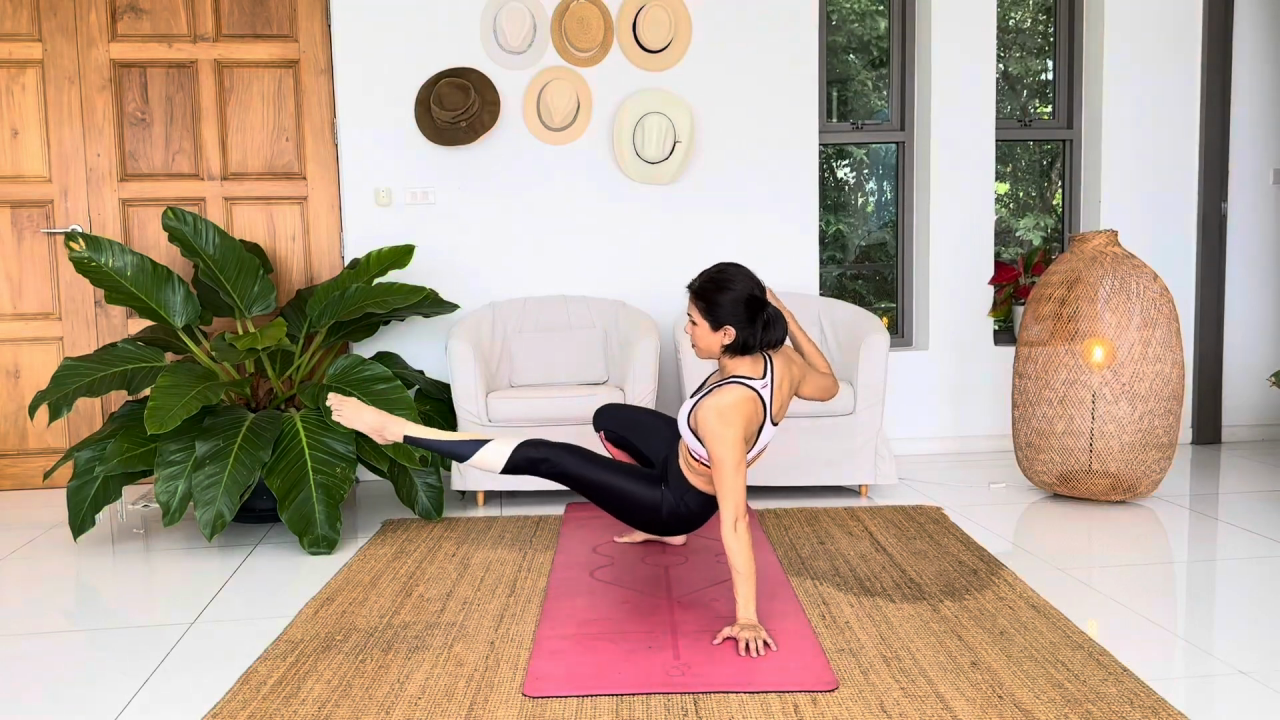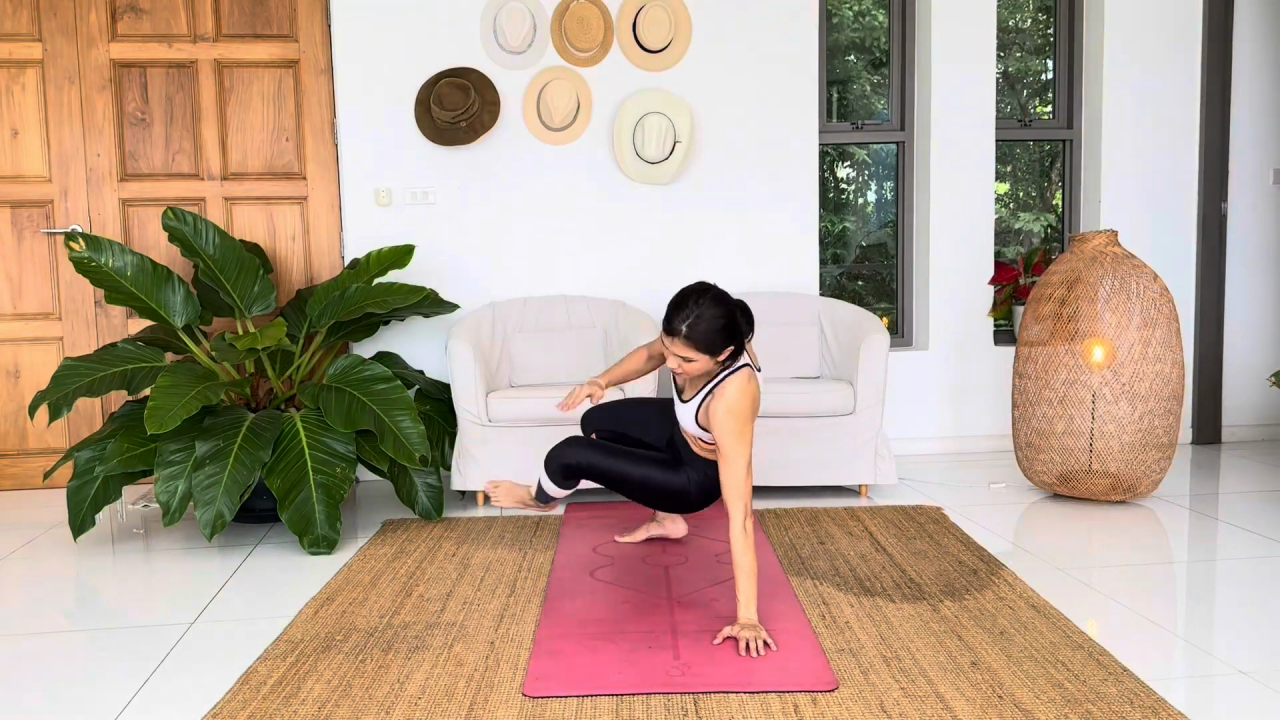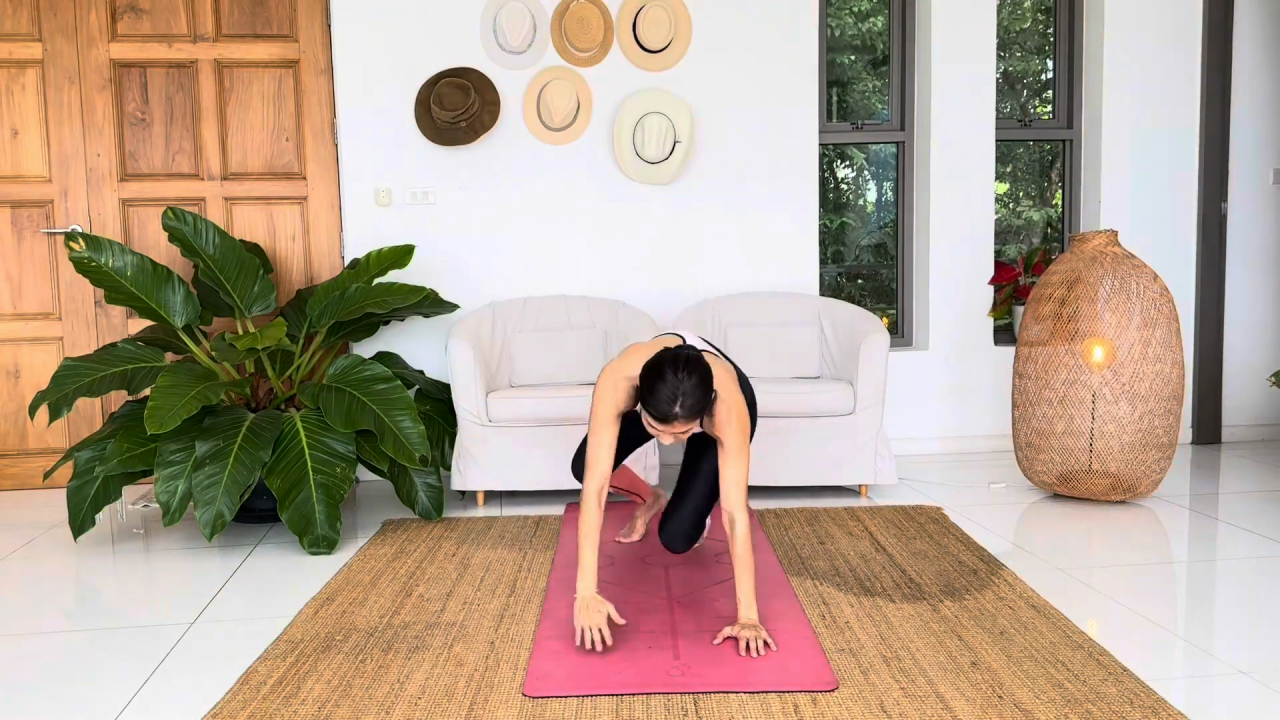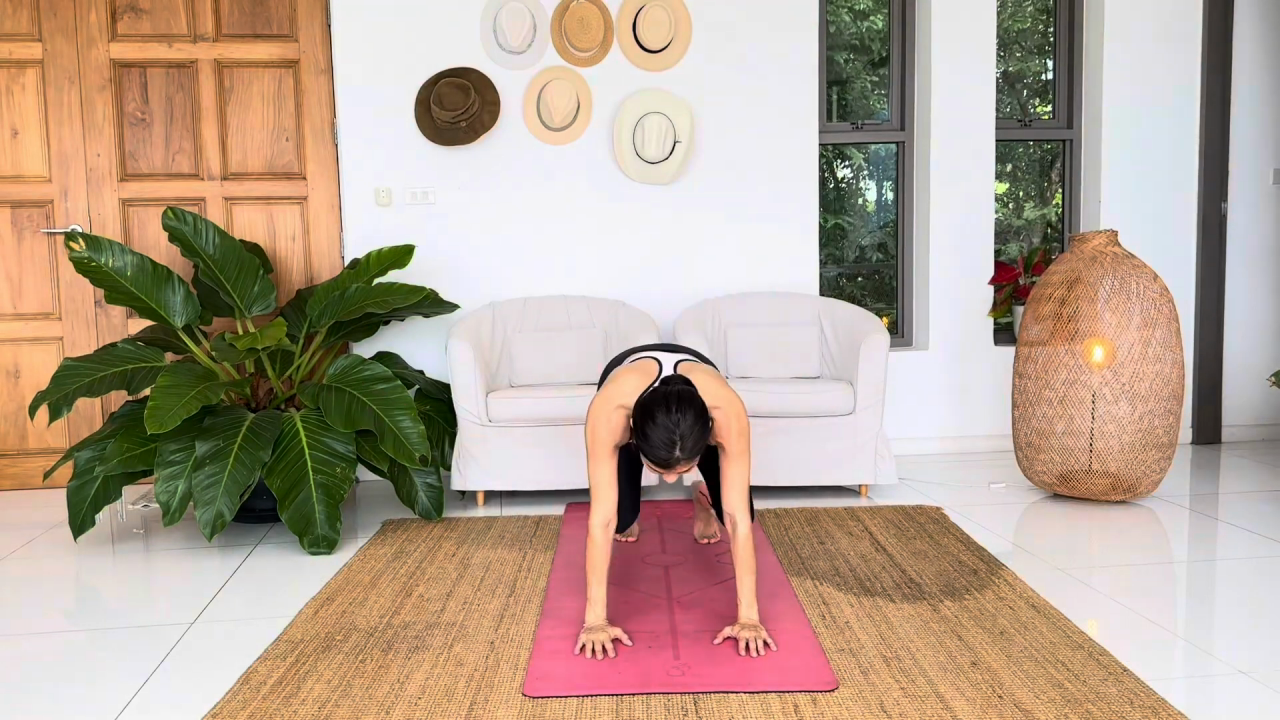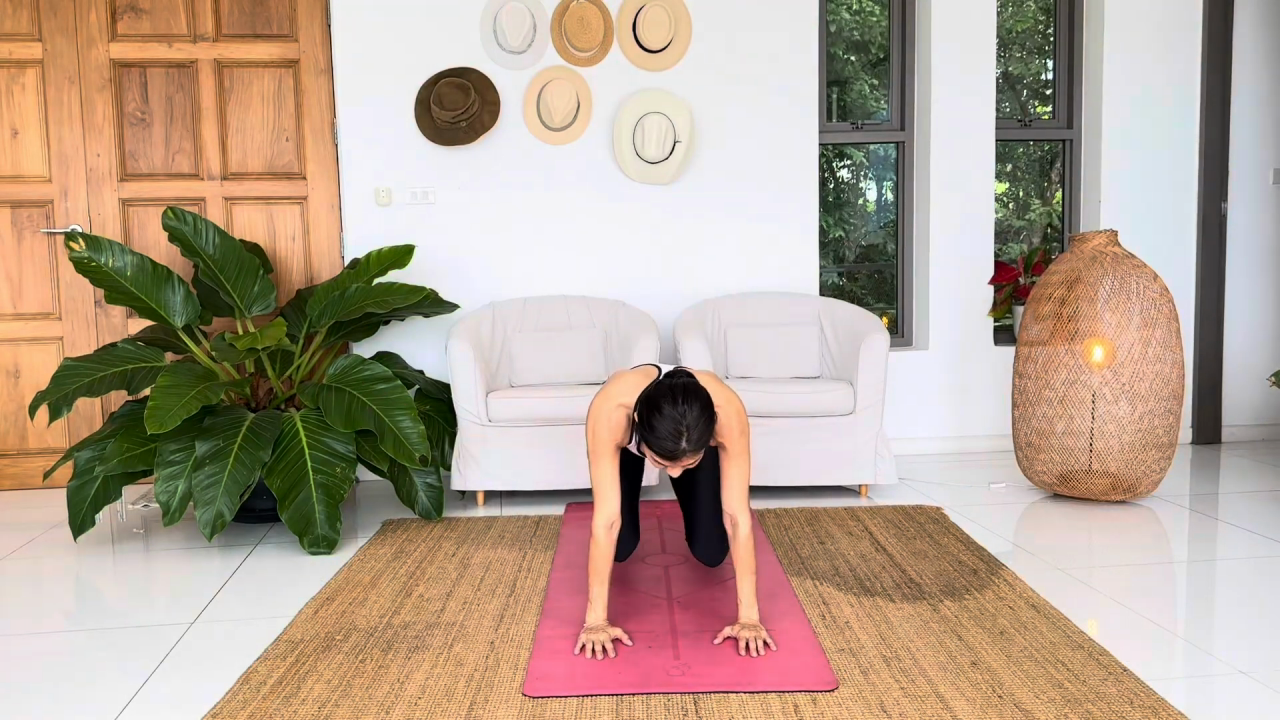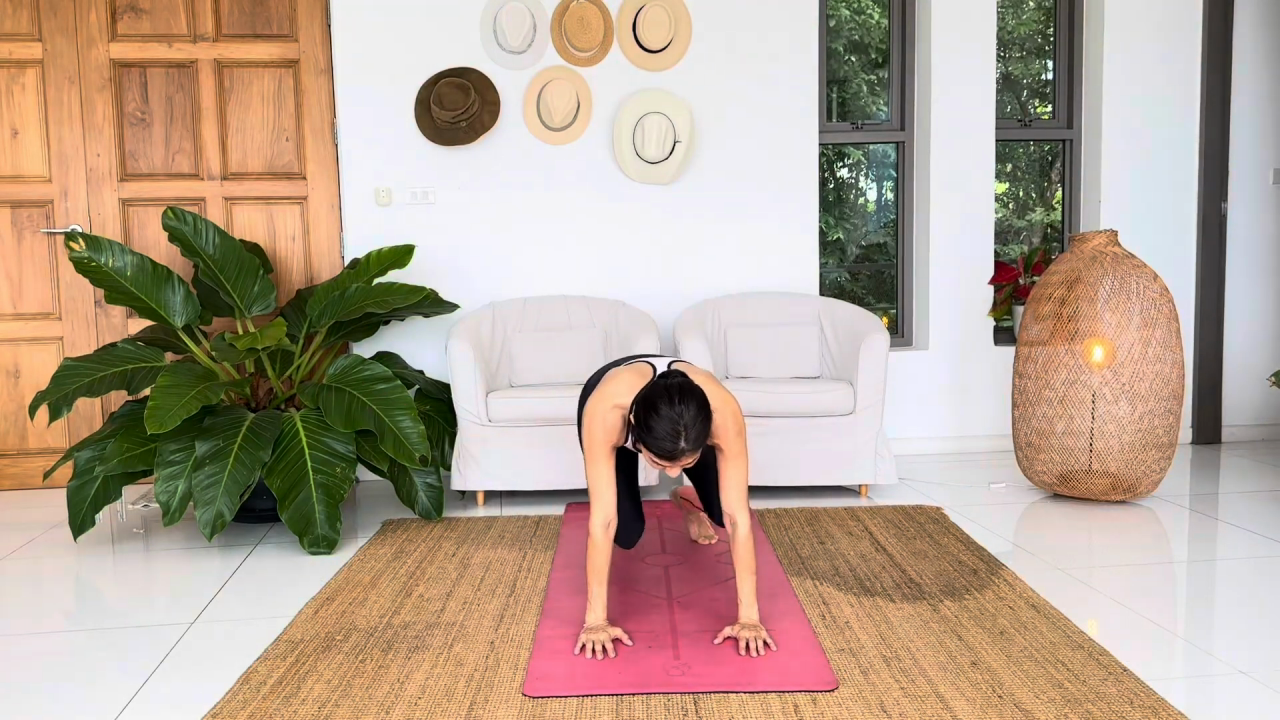
dt=0.3s
person 1, frame 1
left shoulder: (721, 408)
right shoulder: (779, 360)
left elbow: (733, 520)
right elbow: (827, 385)
left wrist: (747, 618)
right wrist: (787, 318)
left hip: (679, 501)
right hip: (687, 460)
left knee: (541, 457)
right knee: (608, 418)
left ankle: (400, 430)
right ankle: (662, 528)
person 1, frame 2
left shoulder: (734, 398)
left elbow: (739, 514)
right elbow: (651, 353)
left wrist: (747, 618)
right wrist: (605, 381)
left hip: (697, 474)
right hip: (682, 430)
left knee: (567, 457)
right knee: (594, 422)
left ankle: (538, 496)
right ankle: (663, 520)
person 1, frame 3
left shoulder: (728, 402)
right shoulder: (621, 377)
left elbow: (735, 514)
right elbow: (594, 487)
left wrist: (748, 616)
right wrist: (586, 594)
left knee: (679, 539)
right knee: (584, 468)
left ankle: (685, 517)
right ankle: (649, 499)
person 1, frame 4
left shoulder: (725, 410)
right shoulder: (610, 410)
left elbow: (738, 517)
right elbow: (601, 519)
left wrist: (748, 615)
right wrist: (595, 618)
left knee: (735, 516)
right knee: (621, 520)
left ankle: (703, 499)
person 1, frame 5
left shoulder: (726, 411)
right shoulder: (611, 410)
left elbow: (738, 517)
right elbow: (606, 521)
left wrist: (749, 616)
right wrist: (595, 619)
left hip: (695, 435)
right hip: (629, 432)
left knee: (712, 553)
right knee: (620, 548)
person 1, frame 6
left shoulder: (722, 411)
right shoulder: (607, 410)
left elbow: (738, 518)
right elbow: (602, 521)
left wrist: (748, 616)
right wrist: (596, 619)
left knee: (723, 512)
right knee: (627, 531)
left ankle: (691, 502)
